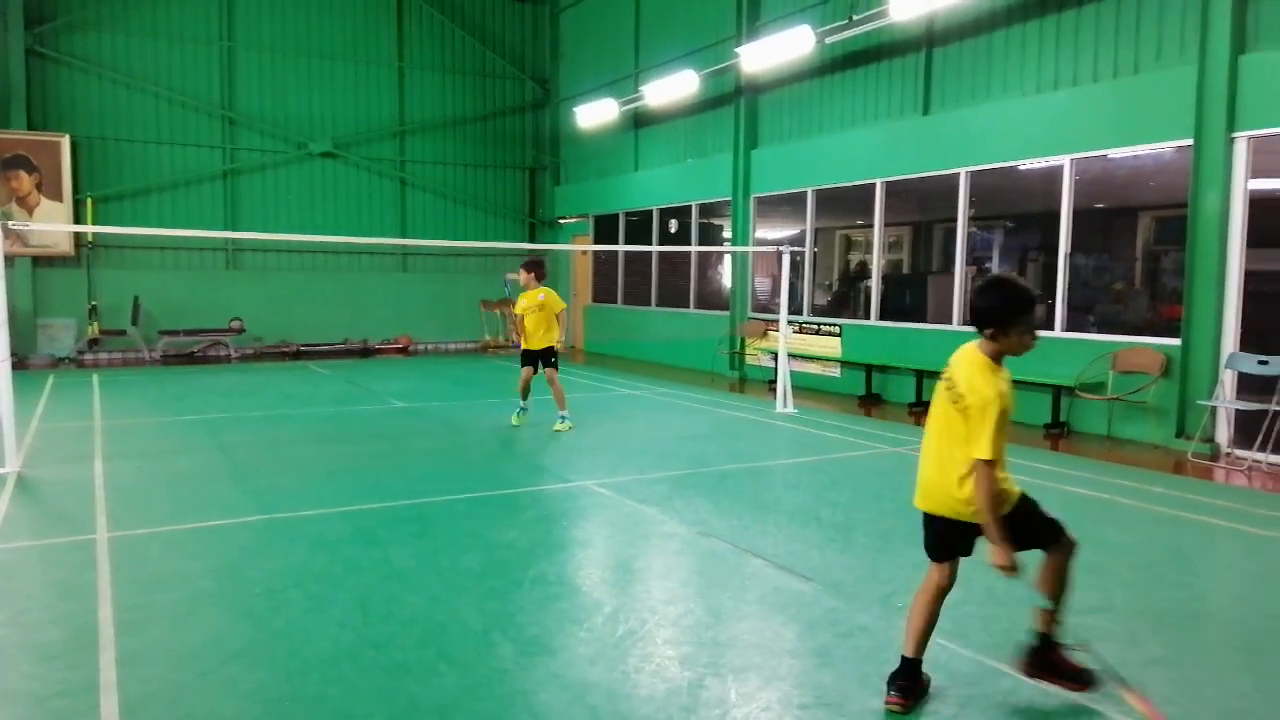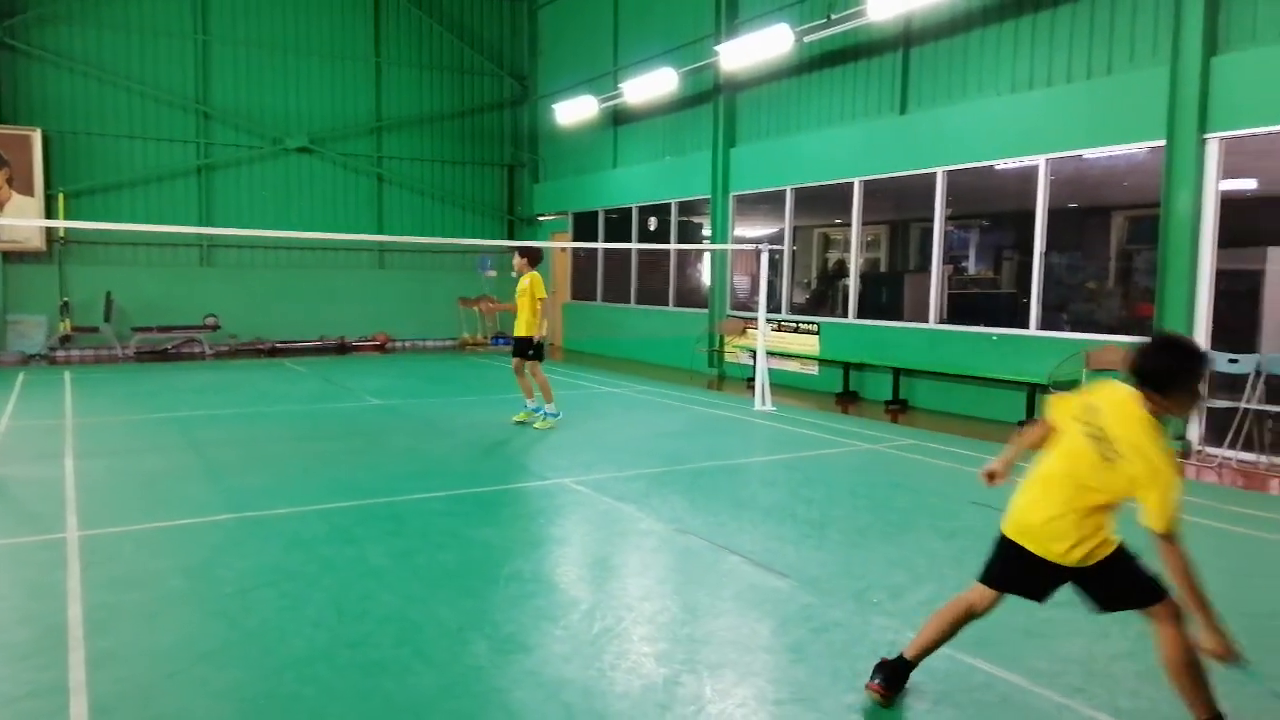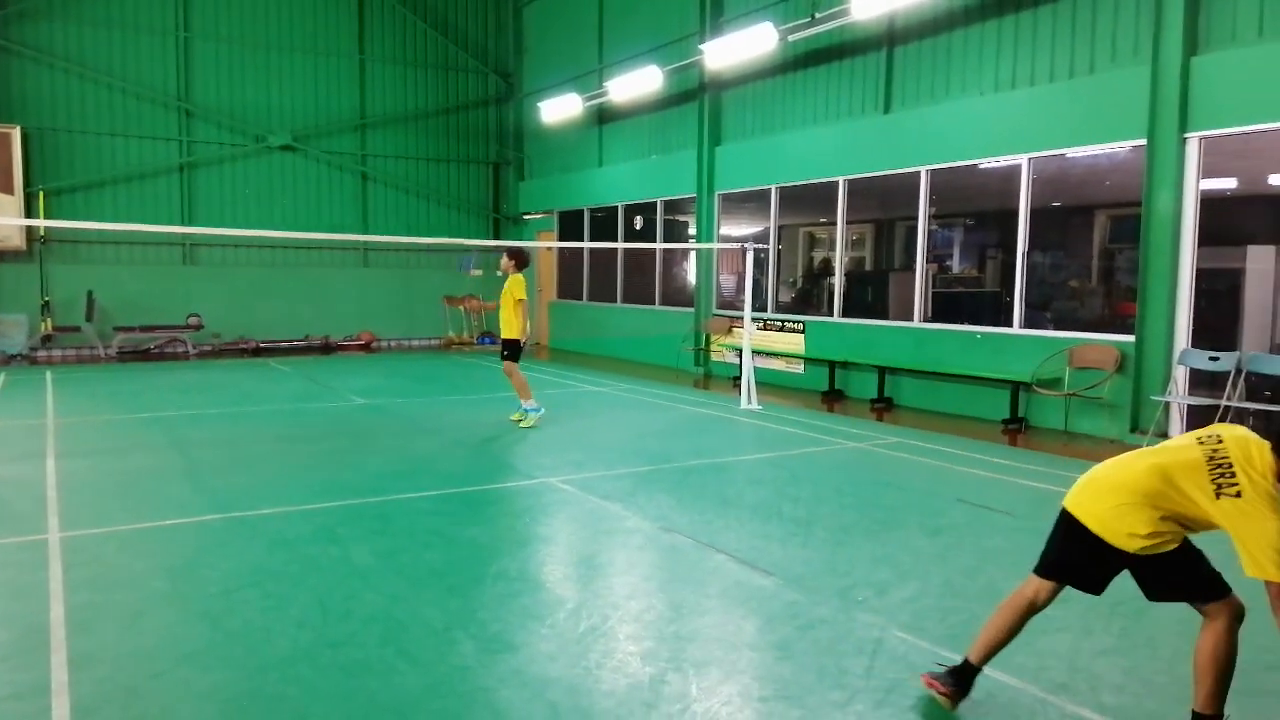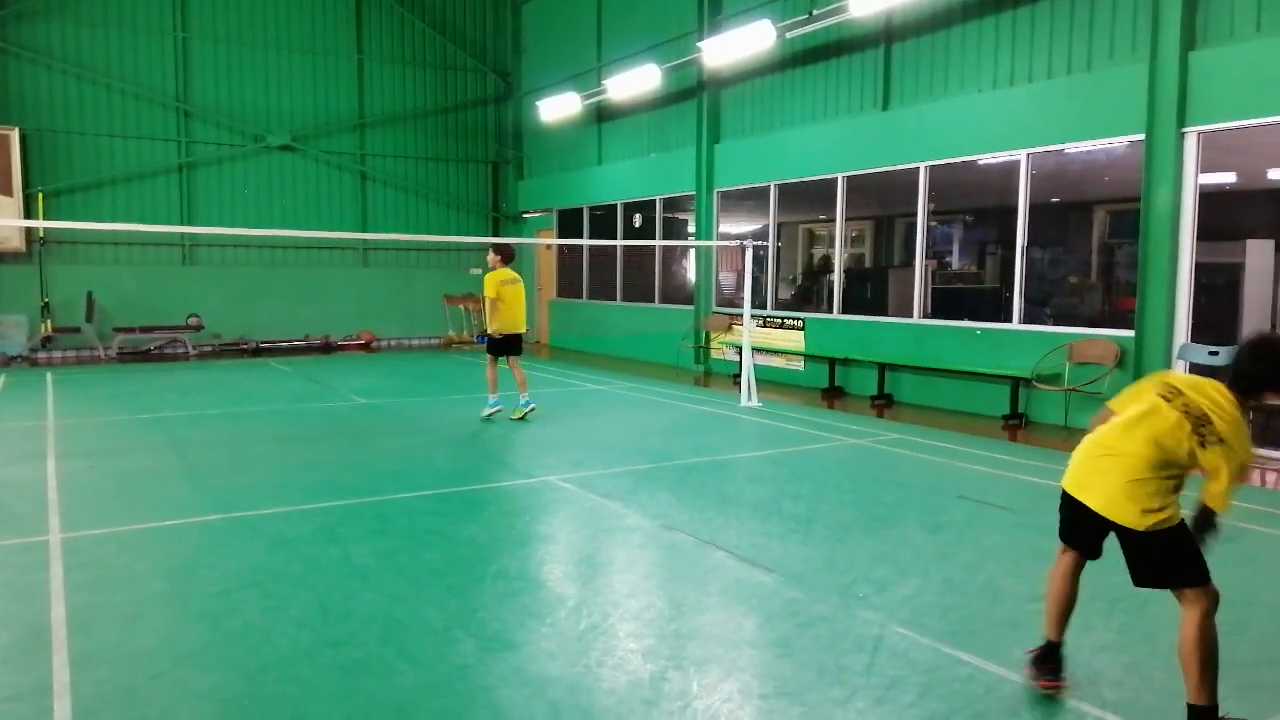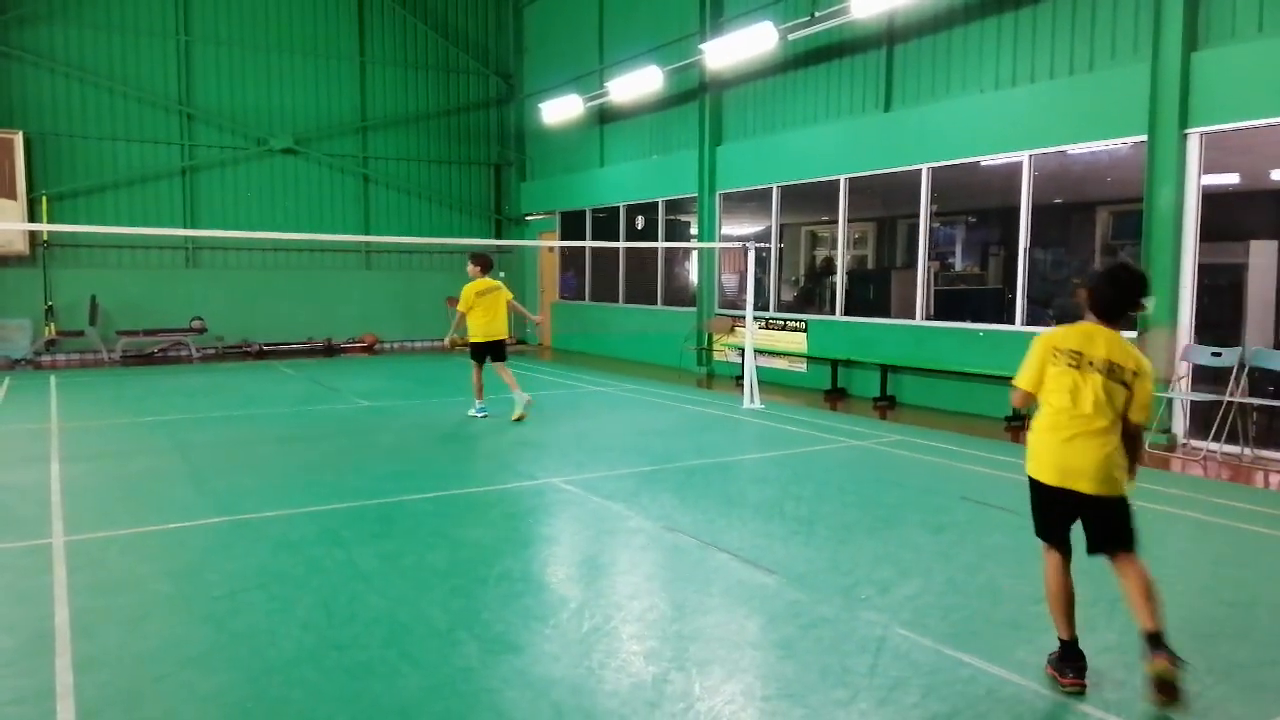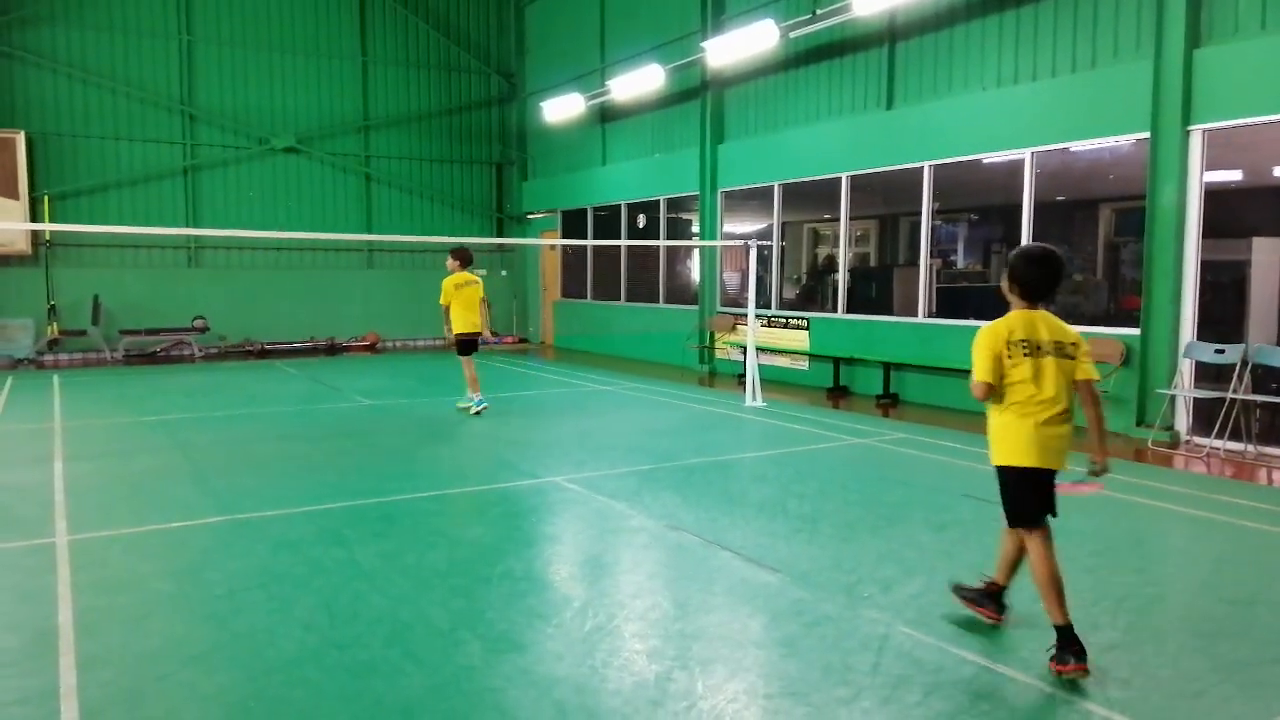
dt=0.3s
person 1, frame 1
left shoulder: (964, 355)
right shoulder: (991, 392)
right elbow: (985, 471)
right wrist: (998, 542)
left hip: (933, 489)
right hip: (971, 496)
left knee: (939, 577)
right knee: (1060, 546)
left ankle: (905, 678)
right ankle: (1043, 649)
person 1, frame 2
left shoulder: (1109, 394)
right shoulder: (1154, 457)
left elbow: (1046, 425)
right elbow: (1169, 546)
left wrist: (1006, 460)
right wrist: (1209, 627)
left hip: (1027, 521)
right hip: (1074, 539)
left knee: (976, 601)
right knee: (1167, 616)
left ankle: (890, 673)
person 1, frame 3
left shoulder: (1235, 436)
left hip: (1089, 494)
right hip: (1136, 523)
left knee: (1036, 592)
right knee: (1224, 613)
left ankle: (959, 677)
person 1, frame 4
left shoulder: (1167, 380)
right shoulder: (1233, 439)
left elbow: (1100, 422)
right elbow: (1208, 511)
right wrist: (1193, 540)
left hip: (1086, 472)
right hip: (1138, 499)
left knee: (1071, 553)
right knee: (1199, 600)
left ankle: (1050, 657)
person 1, frame 5
left shoulder: (1052, 341)
right shoulder: (1134, 361)
left elbow: (1020, 400)
right elbow: (1135, 430)
left wrist: (1045, 396)
right wrist: (1128, 470)
left hip: (1050, 464)
right hip: (1103, 472)
left knee: (1055, 552)
right knee: (1125, 560)
left ankle: (1069, 658)
right ankle: (1156, 647)
person 1, frame 6
left shoulder: (995, 332)
right shoulder: (1069, 336)
left elbow: (982, 391)
right elbow: (1089, 395)
left wrist: (979, 371)
right wrist: (1099, 449)
left hip: (1015, 448)
right hip: (1051, 447)
left knee: (1035, 535)
right knee: (1023, 524)
left ankle: (1068, 644)
right ankle: (993, 595)
